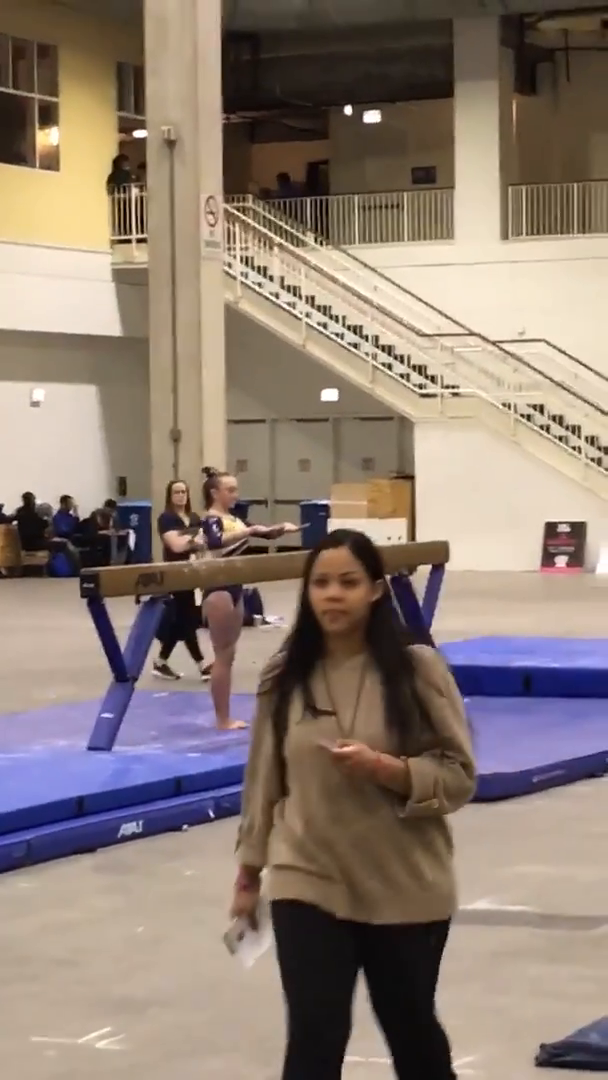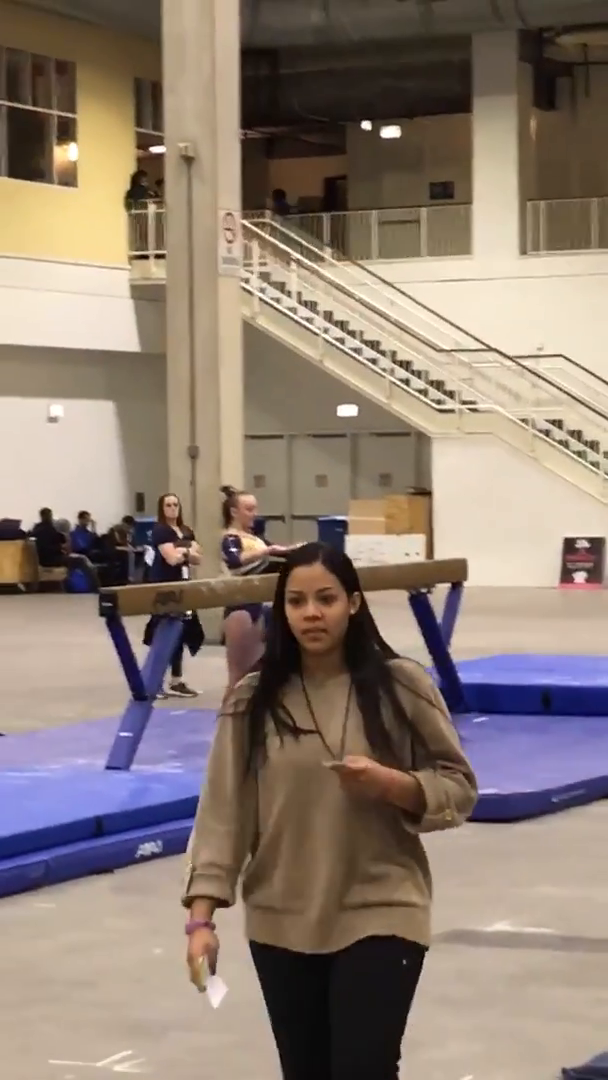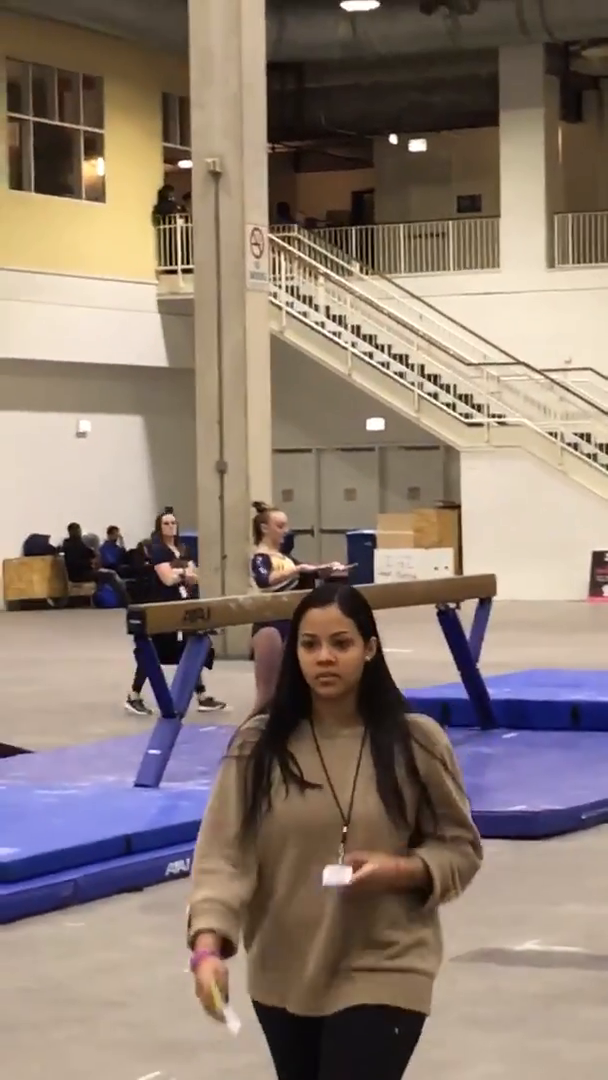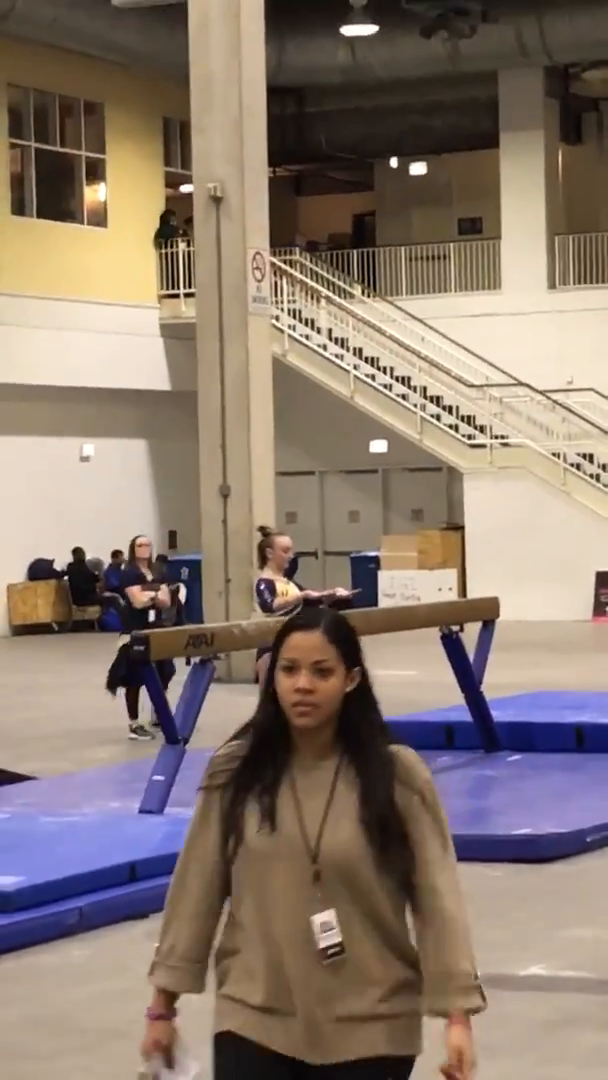
dt=0.3s
person 1, frame 1
left shoulder: (418, 668)
right shoulder: (284, 675)
left elbow: (459, 776)
right elbow: (266, 780)
left wrist: (381, 766)
right wrist: (248, 875)
left hip: (406, 889)
right hip: (306, 883)
left knee: (409, 1025)
person 1, frame 2
left shoulder: (403, 686)
right shoulder: (252, 700)
left elbow: (458, 786)
right elbow: (221, 811)
left wrist: (394, 784)
right wrist: (201, 912)
left hip: (380, 914)
right hip: (281, 921)
person 1, frame 3
left shoulder: (416, 741)
right shoulder: (258, 744)
left elbow: (462, 848)
right elbow: (221, 854)
left wrist: (404, 870)
right wrist: (208, 945)
left hip: (382, 977)
right hip: (283, 979)
person 1, frame 4
left shoulder: (398, 776)
right shoulder: (234, 773)
left elbow: (438, 901)
right elbow: (196, 893)
left wrist: (457, 1017)
right wrist: (164, 1004)
left hip: (368, 1025)
right hip: (254, 1019)
